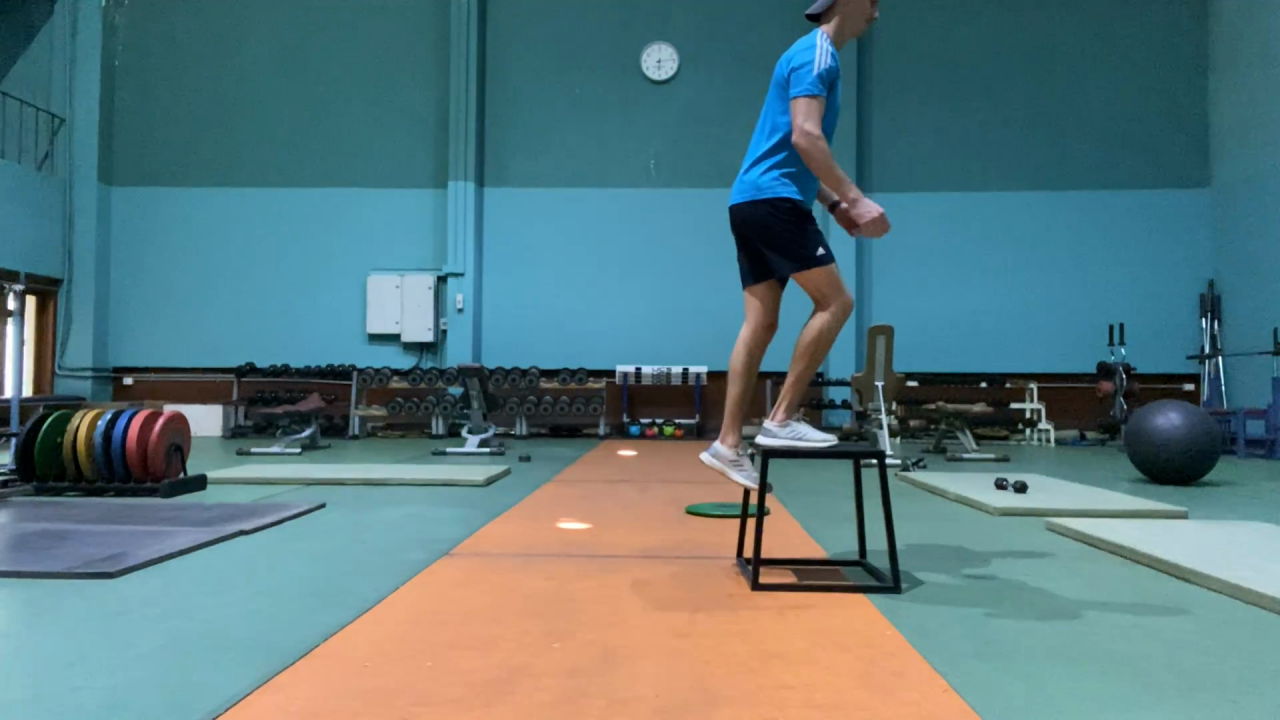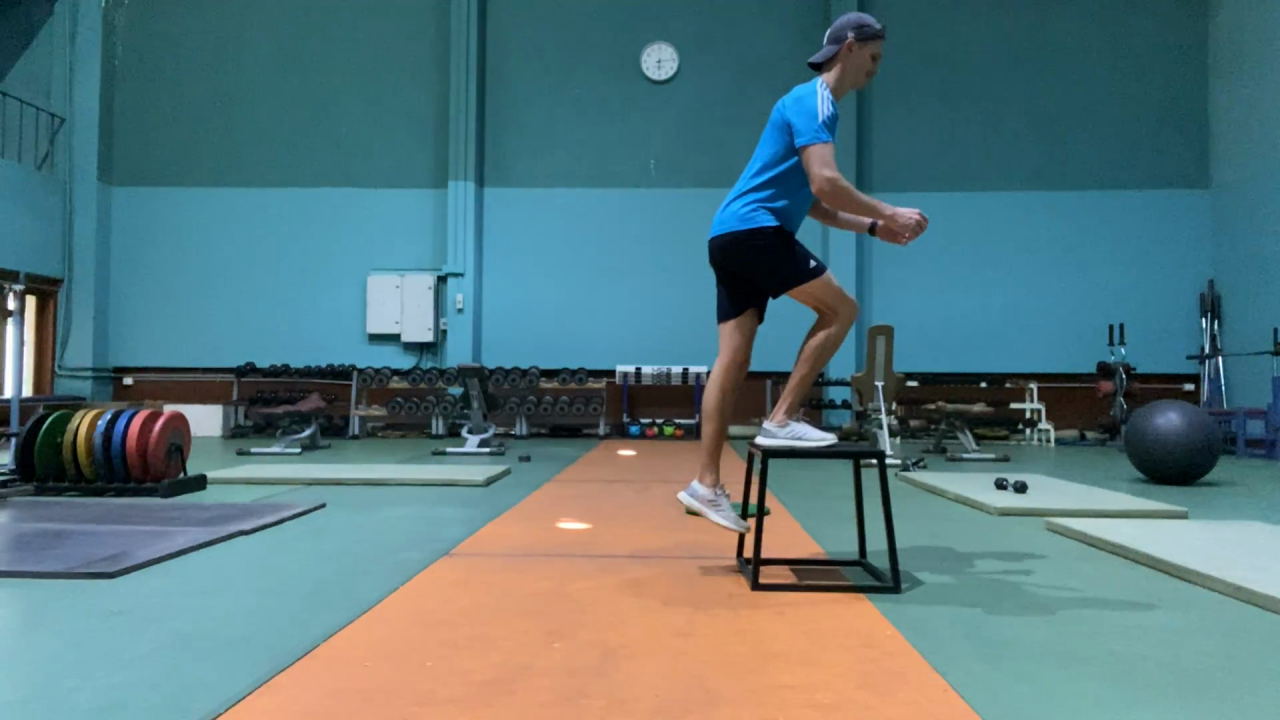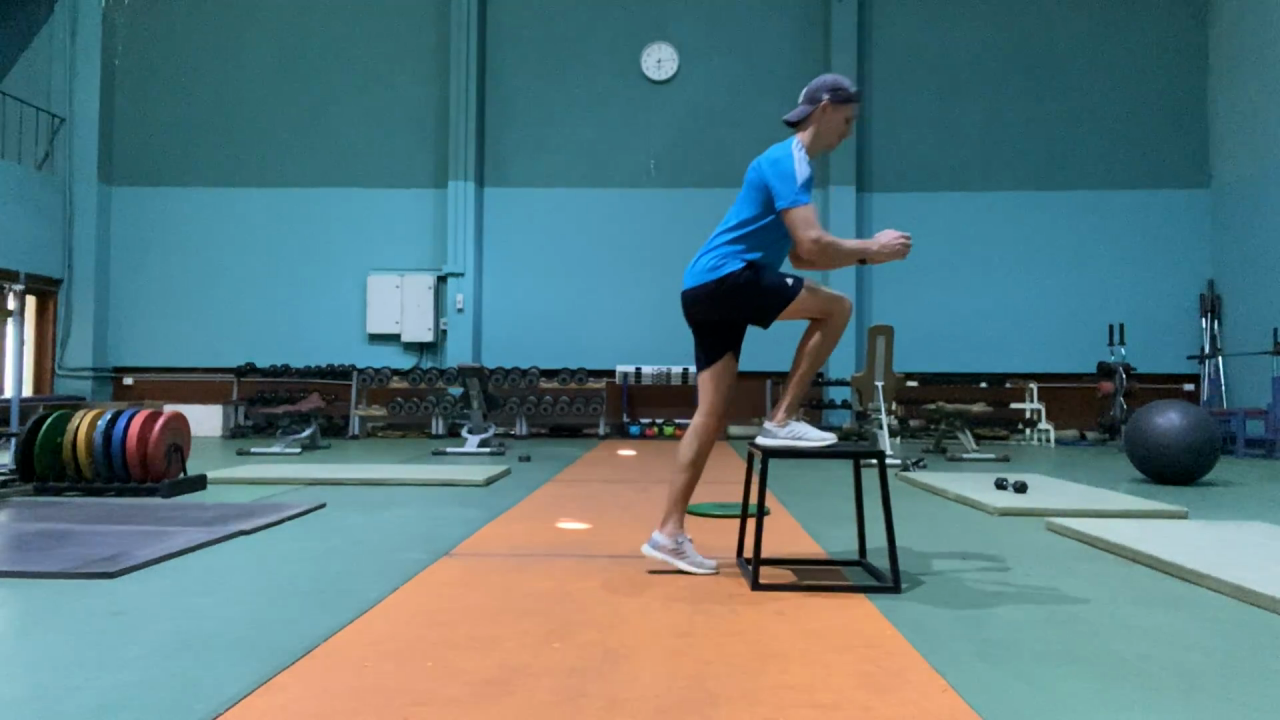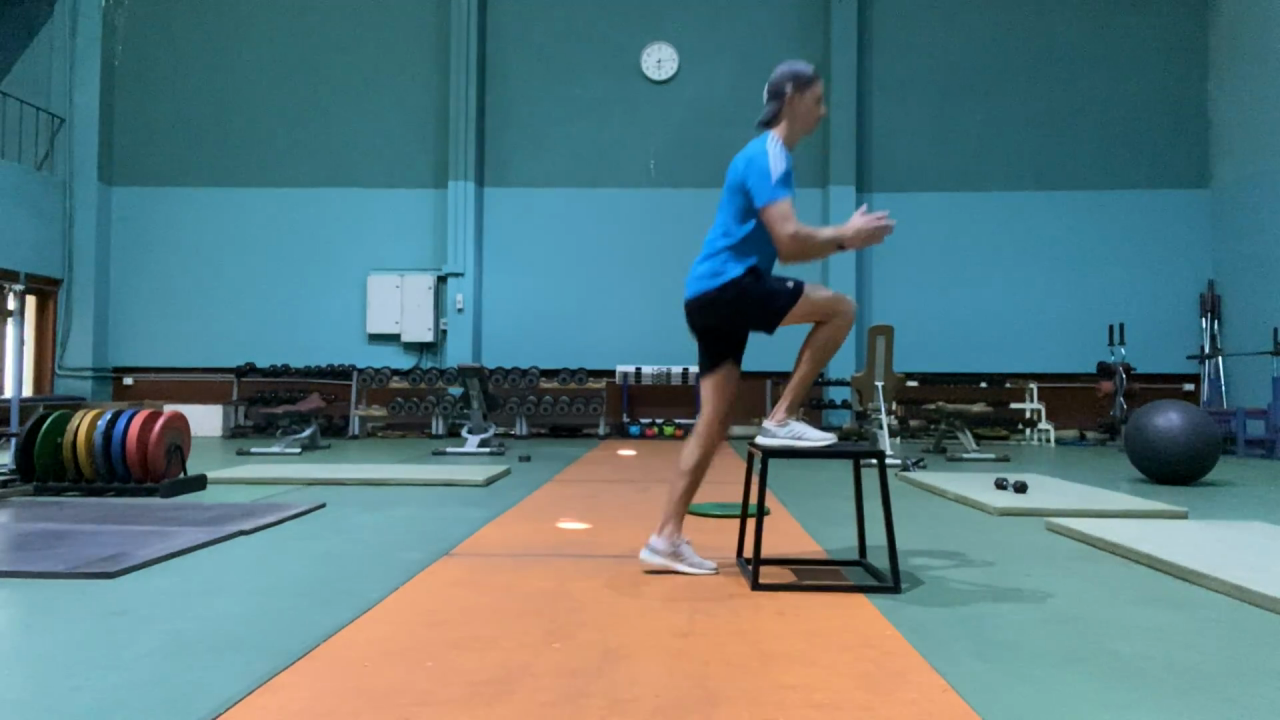
dt=0.7s
person 1, frame 1
left shoulder: (814, 55)
right shoulder: (816, 53)
right elbow: (805, 137)
left wrist: (834, 205)
right wrist: (855, 199)
left hip: (753, 202)
right hip: (771, 200)
left knee: (760, 323)
right knee: (835, 302)
left ankle: (728, 444)
right ankle: (781, 420)
person 1, frame 2
left shoulder: (813, 104)
right shoulder: (812, 100)
left elbow: (814, 204)
right elbow: (825, 183)
left wrist: (874, 227)
right wrist: (889, 213)
left hip: (731, 237)
right hip: (751, 229)
left knee: (732, 361)
right knee: (840, 310)
left ankle: (706, 484)
right ankle: (781, 421)
person 1, frame 3
left shoulder: (788, 162)
right shoulder: (788, 160)
left elbow: (799, 255)
right elbow: (813, 244)
left wrist: (863, 254)
right wrist: (873, 248)
left hip: (705, 289)
right hip: (724, 279)
left knee: (711, 415)
right knee: (835, 308)
left ankle: (668, 533)
right ankle: (782, 420)
person 1, frame 4
left shoulder: (768, 154)
right shoulder: (769, 155)
left elbow: (782, 246)
right elbow: (789, 237)
left wrist: (841, 238)
right wrist: (844, 235)
left hip: (710, 294)
right hip: (727, 286)
left knee: (715, 419)
right knee: (839, 311)
left ankle: (667, 537)
right ankle: (781, 421)
